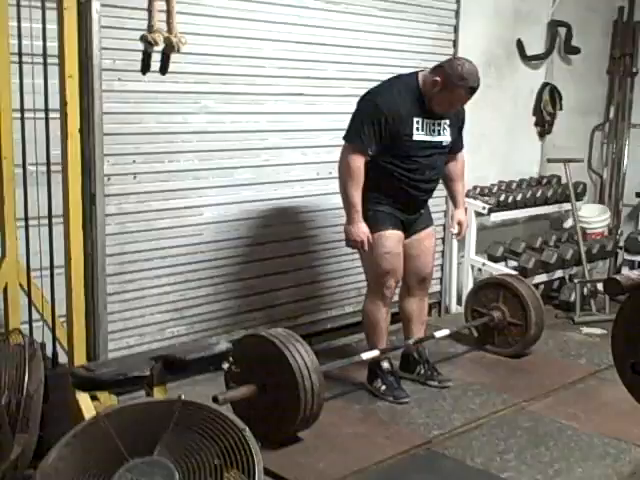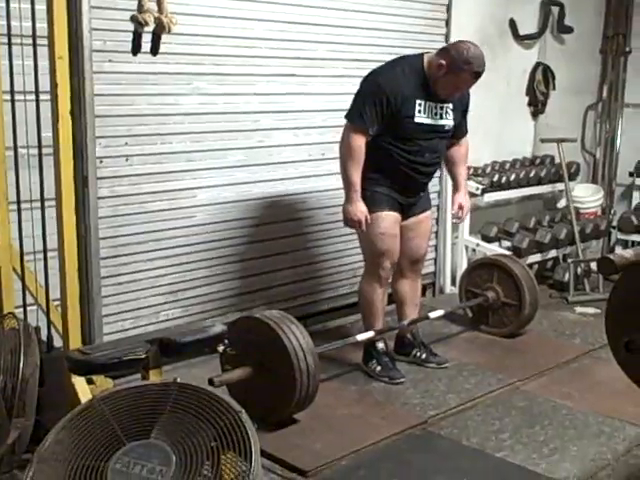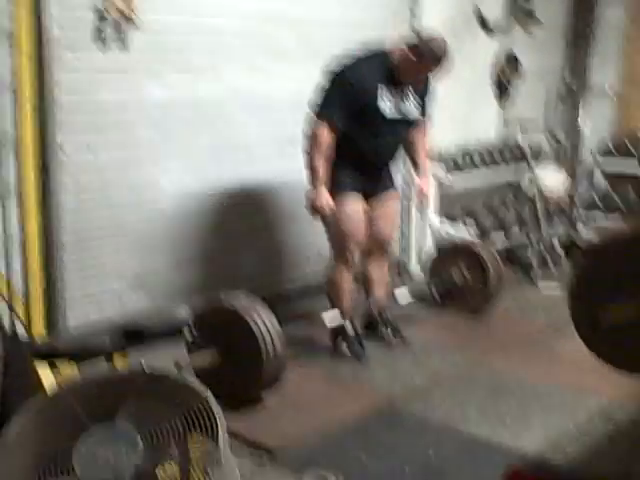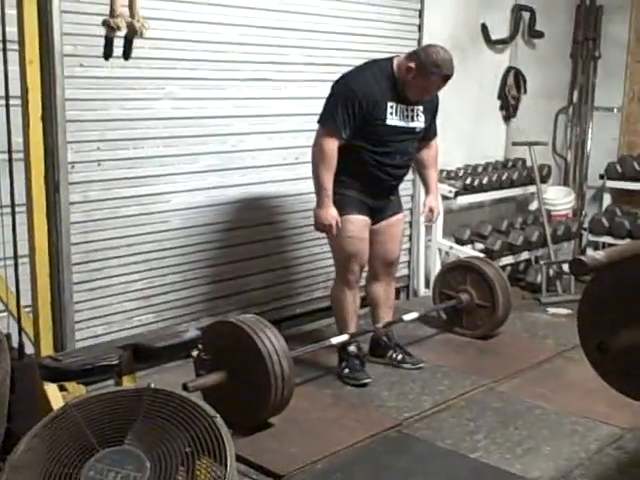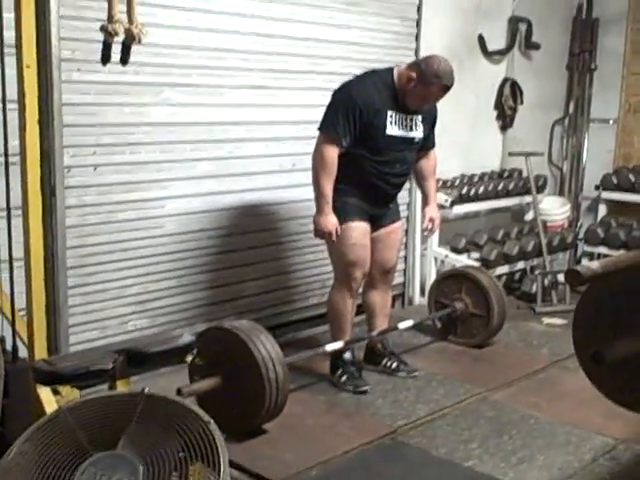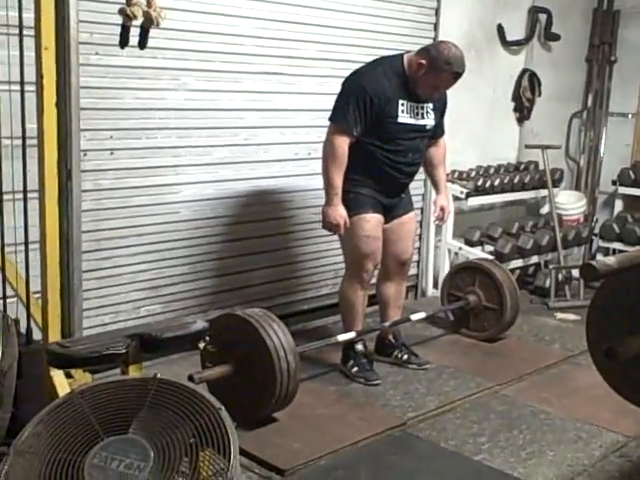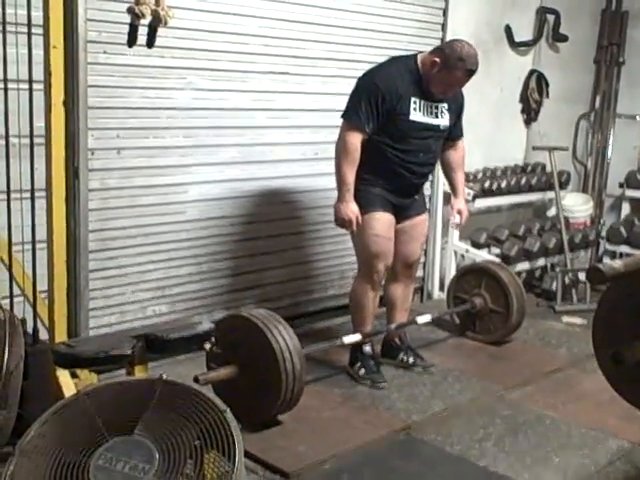
dt=0.5s
person 1, frame 1
left shoulder: (454, 109)
right shoulder: (384, 101)
left elbow: (453, 158)
right elbow: (353, 157)
left wrist: (459, 205)
right wrist: (354, 218)
left hip: (418, 208)
right hip: (380, 207)
left knee: (420, 282)
right knee: (384, 286)
left ankle: (414, 358)
right ankle: (379, 368)
person 1, frame 2
left shoulder: (459, 94)
right shoulder: (388, 82)
left elbow: (457, 142)
right elbow: (354, 137)
left wrist: (461, 188)
right wrist: (353, 197)
left hip: (417, 190)
right hip: (379, 188)
left knee: (413, 265)
right knee: (381, 267)
left ankle: (408, 340)
right ankle: (374, 349)
person 1, frame 3
left shoulder: (418, 83)
right shoulder: (357, 77)
left elbow: (417, 129)
right elbow: (323, 130)
left wrist: (422, 173)
right wrist: (319, 187)
left hip: (380, 176)
right hip: (344, 175)
left knee: (380, 246)
right knee: (349, 251)
left ankle: (377, 318)
right ankle: (344, 328)
person 1, frame 4
left shoulder: (428, 96)
right shoulder: (358, 85)
left elbow: (426, 144)
right elbow: (327, 141)
left wrist: (432, 191)
right wrist: (325, 201)
left hip: (387, 194)
right hip: (349, 192)
left knee: (386, 268)
right knee: (351, 271)
left ankle: (382, 340)
right ankle: (348, 351)
person 1, frame 5
left shoulder: (426, 106)
right shoulder: (359, 94)
left elbow: (425, 155)
right elbow: (327, 149)
left wrist: (431, 201)
right wrist: (324, 209)
left hip: (386, 202)
right hip: (349, 199)
left knee: (384, 275)
right knee: (351, 277)
left ankle: (377, 349)
right ankle: (342, 359)
person 1, frame 6
left shoulder: (436, 94)
right shoulder: (369, 83)
left elbow: (435, 143)
right elbow: (338, 140)
left wrist: (441, 190)
right wrist: (333, 200)
left hip: (399, 192)
right hip: (361, 190)
left knee: (399, 266)
right knee: (362, 270)
left ankle: (389, 341)
right ankle: (353, 350)
person 1, frame 7
left shoulder: (453, 96)
right shoulder: (384, 80)
left elbow: (453, 145)
right elbow: (351, 136)
left wrist: (458, 193)
right wrist: (345, 196)
left hip: (412, 193)
right hip: (373, 190)
left knee: (406, 269)
right knee: (374, 269)
left ankle: (395, 344)
right ankle: (361, 351)
